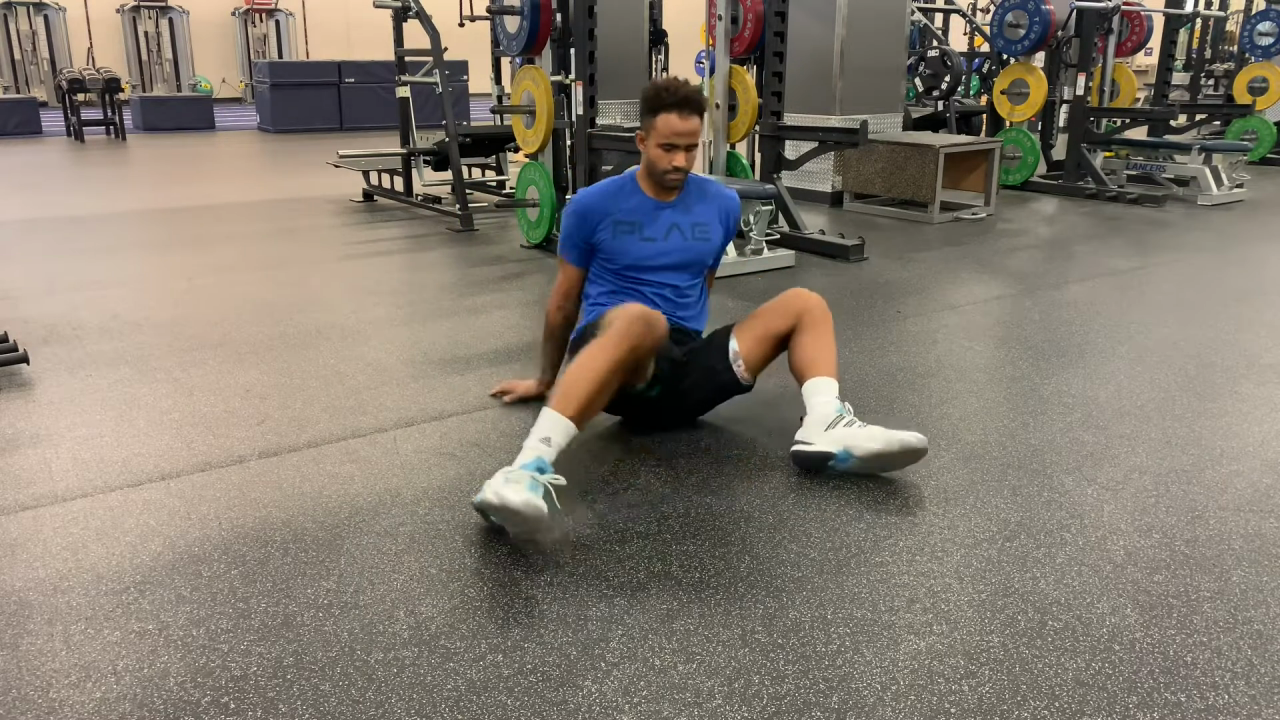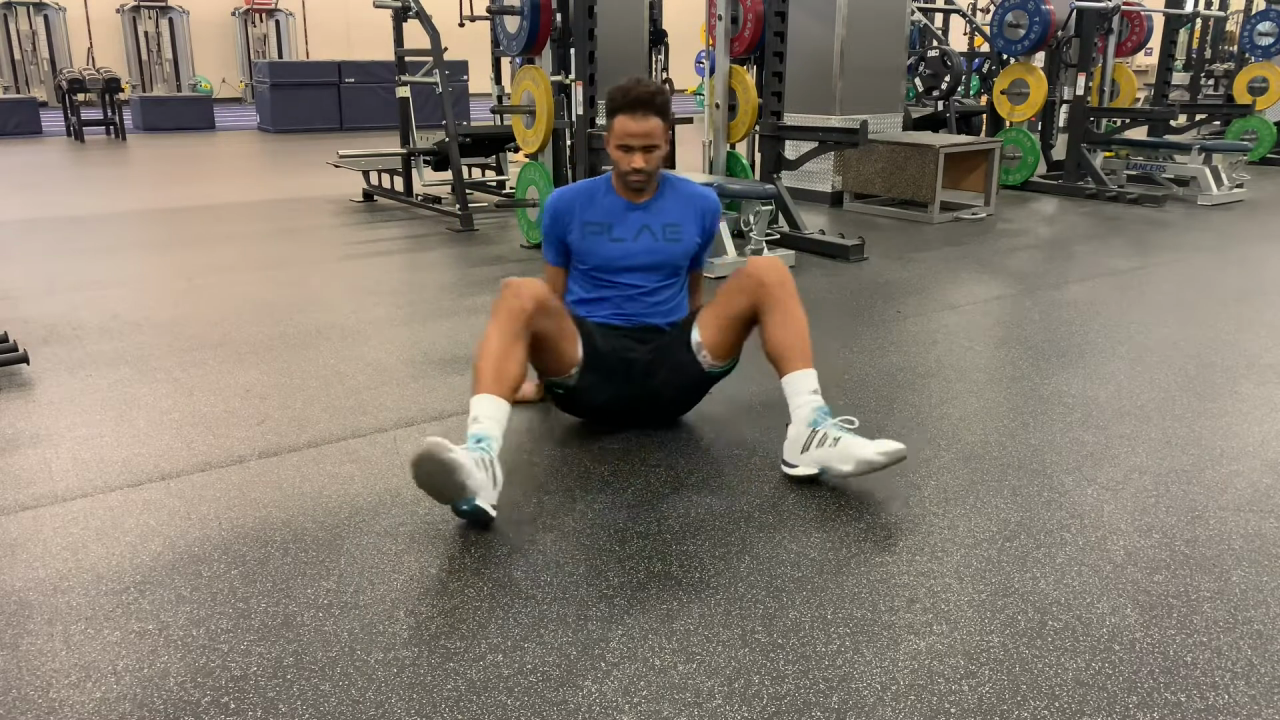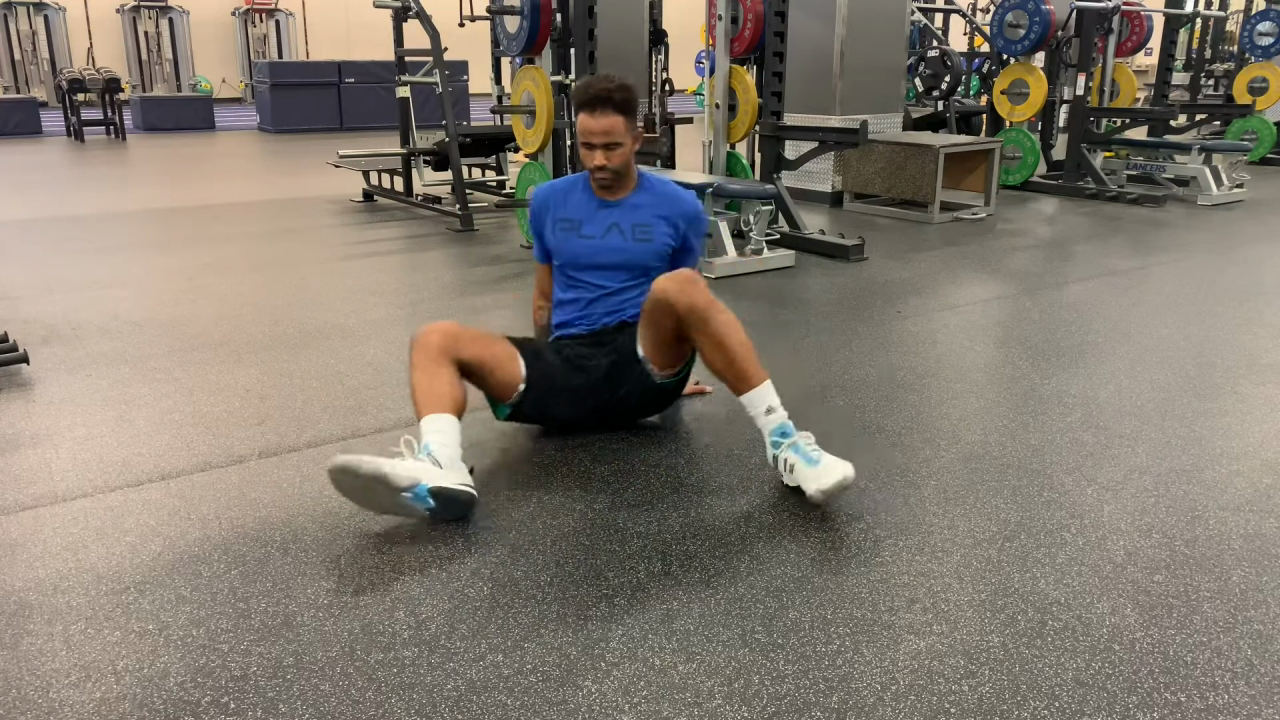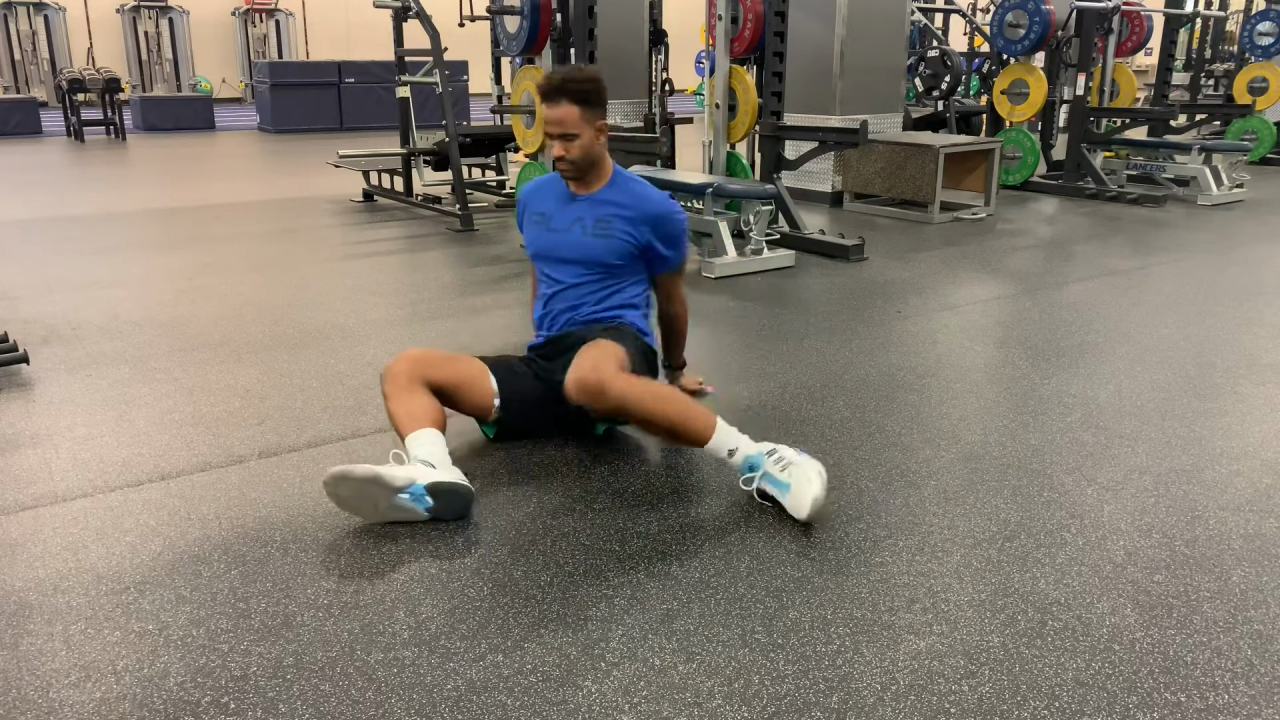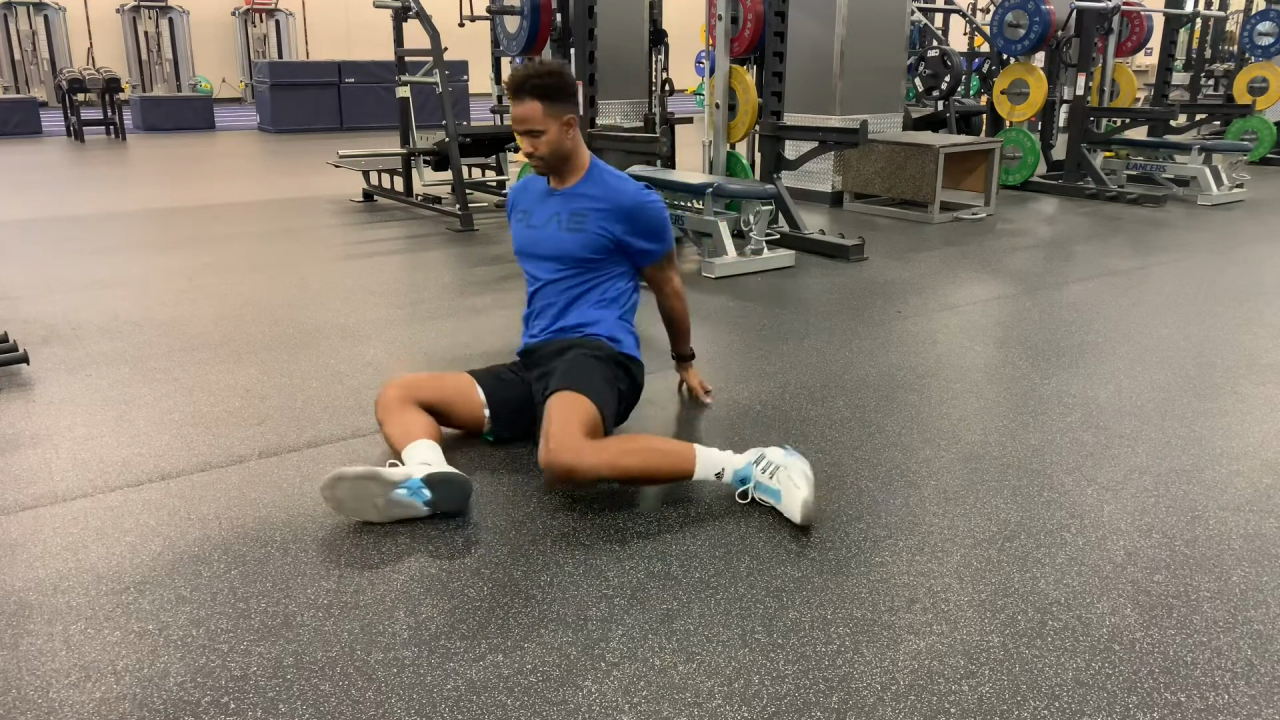
dt=0.3s
person 1, frame 1
left shoulder: (721, 205)
right shoulder: (592, 207)
right elbow: (565, 298)
right wrist: (546, 379)
left hip: (686, 368)
right hip: (617, 371)
left knee: (805, 305)
right knee: (641, 320)
left ankle: (827, 429)
right ankle: (529, 474)
person 1, frame 2
left shoulder: (699, 205)
right shoulder: (567, 207)
right elbow: (556, 294)
right wrist: (516, 372)
left hip: (667, 369)
right hip: (589, 367)
left knee: (766, 274)
right knee: (520, 294)
left ankle: (809, 435)
right ankle: (479, 462)
person 1, frame 3
left shoulder: (679, 208)
right shoulder: (549, 202)
left elbow: (685, 288)
left wrist: (682, 364)
right wrist: (549, 371)
left hip: (642, 366)
right hip: (569, 362)
left knee: (679, 287)
right knee: (433, 342)
left ankle: (785, 440)
right ankle: (440, 477)
person 1, frame 4
left shoulder: (652, 210)
right shoulder: (533, 198)
left elbow: (670, 299)
left wrist: (675, 369)
left hip: (612, 362)
right hip: (544, 365)
left knee: (591, 378)
right knee: (405, 371)
left ankle: (757, 461)
right ankle: (432, 479)
person 1, frame 5
left shoulder: (629, 202)
right shoulder: (521, 196)
left elbow: (668, 287)
left wrist: (685, 363)
left hip: (595, 355)
right hip: (534, 361)
left knee: (566, 458)
right knee: (395, 397)
left ankle: (748, 469)
right ankle: (428, 480)
